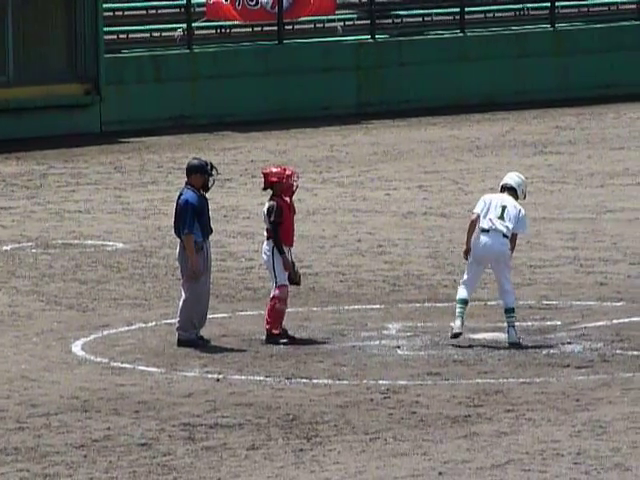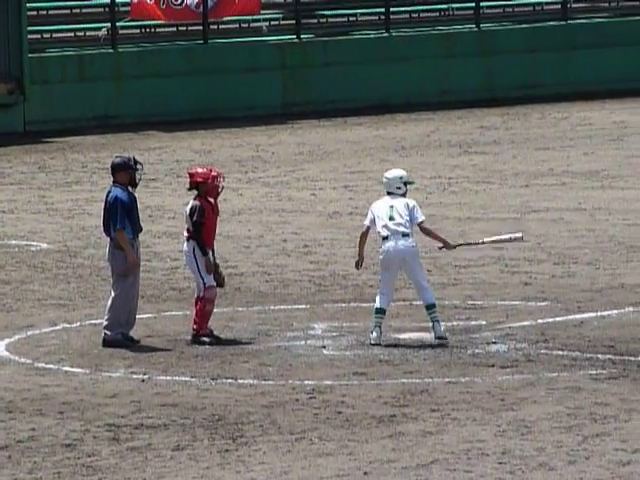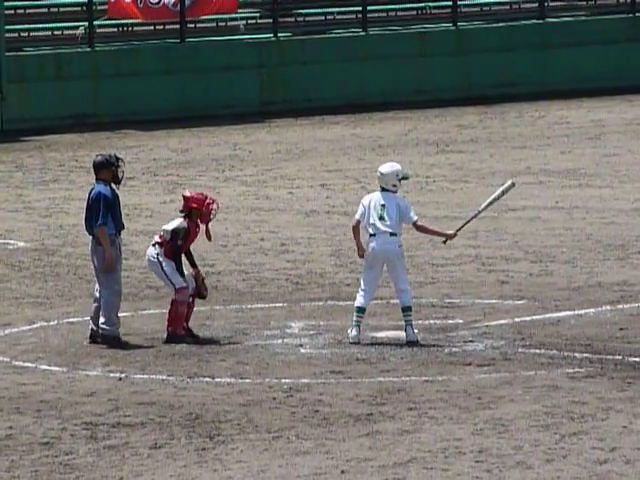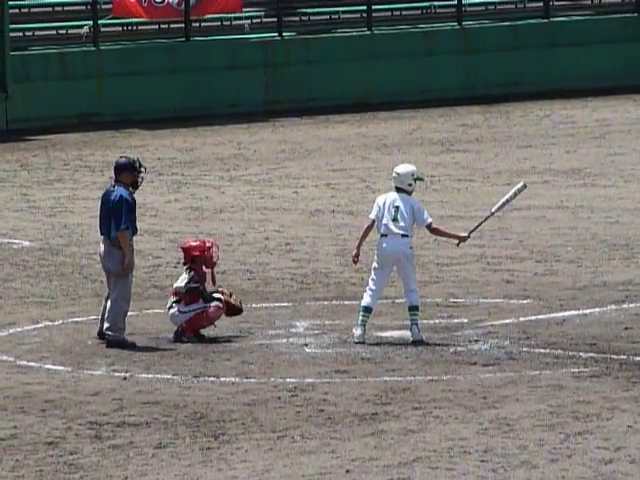
dt=0.7s
person 1, frame 1
left shoulder: (197, 195)
right shoulder: (189, 198)
right elbow: (186, 232)
right wrist: (192, 258)
left hip: (202, 247)
right hip: (193, 250)
left knee: (202, 293)
right knee: (192, 293)
left ankle: (194, 332)
right ankle: (185, 335)
person 1, frame 2
left shoulder: (124, 193)
right shoulder: (118, 196)
right elbow: (118, 229)
right wrist: (130, 253)
left hip: (129, 246)
right hip: (122, 249)
left knee: (131, 293)
right knee: (121, 293)
left ankle: (123, 332)
right ankle: (111, 334)
person 1, frame 3
left shoulder: (105, 190)
right shoulder: (102, 192)
right elbow: (100, 224)
right wrist: (108, 250)
left hip: (109, 244)
right hip: (105, 245)
left knee: (103, 290)
right knee: (111, 290)
left ankle: (96, 331)
right ankle: (108, 332)
person 1, frame 4
left shoulder: (109, 192)
right shoulder: (123, 196)
right elbow: (121, 229)
right wrist: (128, 255)
left hip: (107, 245)
right hip: (118, 248)
left knee: (113, 292)
right knee: (120, 294)
left ankle: (105, 328)
right ankle: (114, 335)
person 2, frame 1
left shoulder: (488, 198)
right shoulder: (519, 209)
left elbow: (474, 220)
right elbow: (515, 239)
left wrist: (467, 243)
right wrist: (508, 258)
left hip: (481, 243)
right hip: (502, 246)
left knee: (467, 284)
right knee: (507, 290)
left ankle: (458, 322)
right ankle: (512, 333)
person 2, frame 2
left shoulder: (376, 205)
right shoulder: (409, 203)
left elbow: (364, 232)
right elbow: (423, 228)
left wrist: (360, 255)
right wrist: (445, 242)
left hip: (388, 248)
right hip: (407, 246)
left knee: (384, 291)
right knee: (423, 287)
left ankle: (376, 332)
right ankle: (437, 327)
person 2, frame 3
left shoulder: (368, 199)
right shoulder: (400, 202)
left elbow: (355, 225)
right elbow: (418, 226)
left wrist: (359, 246)
right wrist: (445, 234)
left hip: (373, 245)
right hip: (393, 246)
left knee: (365, 289)
right knee: (403, 288)
left ankle: (355, 330)
right ankle: (409, 330)
person 2, frame 4
left shoulder: (382, 199)
right shoulder: (413, 204)
left elbow: (370, 224)
right elbow: (432, 229)
left wrist: (358, 248)
right wrist: (458, 237)
left hip: (384, 246)
right hip: (404, 247)
left knee: (373, 288)
right knee: (411, 289)
left ankle: (360, 330)
right ankle: (415, 329)
person 3, frame 1
left shoulder: (284, 202)
right shoulder: (274, 205)
right elbow: (274, 233)
left wrist: (288, 256)
right wrist: (284, 256)
left hip: (283, 250)
right hip: (275, 251)
left knee: (282, 290)
right knee: (280, 289)
left ankle: (278, 328)
right ankle: (272, 332)
person 3, frame 2
left shoulder: (209, 204)
right shoulder: (197, 205)
right elbow: (197, 234)
left wrist: (213, 258)
right wrist: (206, 257)
left hip: (204, 251)
right hip: (195, 251)
left knee: (204, 290)
right knee: (209, 289)
left ankle: (203, 329)
right ankle: (198, 332)
person 3, frame 3
left shoulder: (193, 225)
right shoulder: (184, 227)
left elbow: (184, 249)
right elbow: (176, 255)
left wrist: (196, 269)
right wrist: (184, 278)
left hip: (164, 256)
right hip: (157, 255)
left knee: (191, 288)
right knee: (182, 288)
left ankle: (183, 327)
right ankle: (174, 332)
person 3, frame 4
left shoulder: (197, 269)
right shoulder: (194, 274)
left elbow: (202, 294)
right elbow: (206, 298)
left wrist: (219, 291)
right wrist: (221, 298)
left hip: (185, 308)
right hip: (178, 313)
left knee: (220, 300)
right knee: (217, 308)
left ankle: (192, 330)
right ankle: (183, 331)
